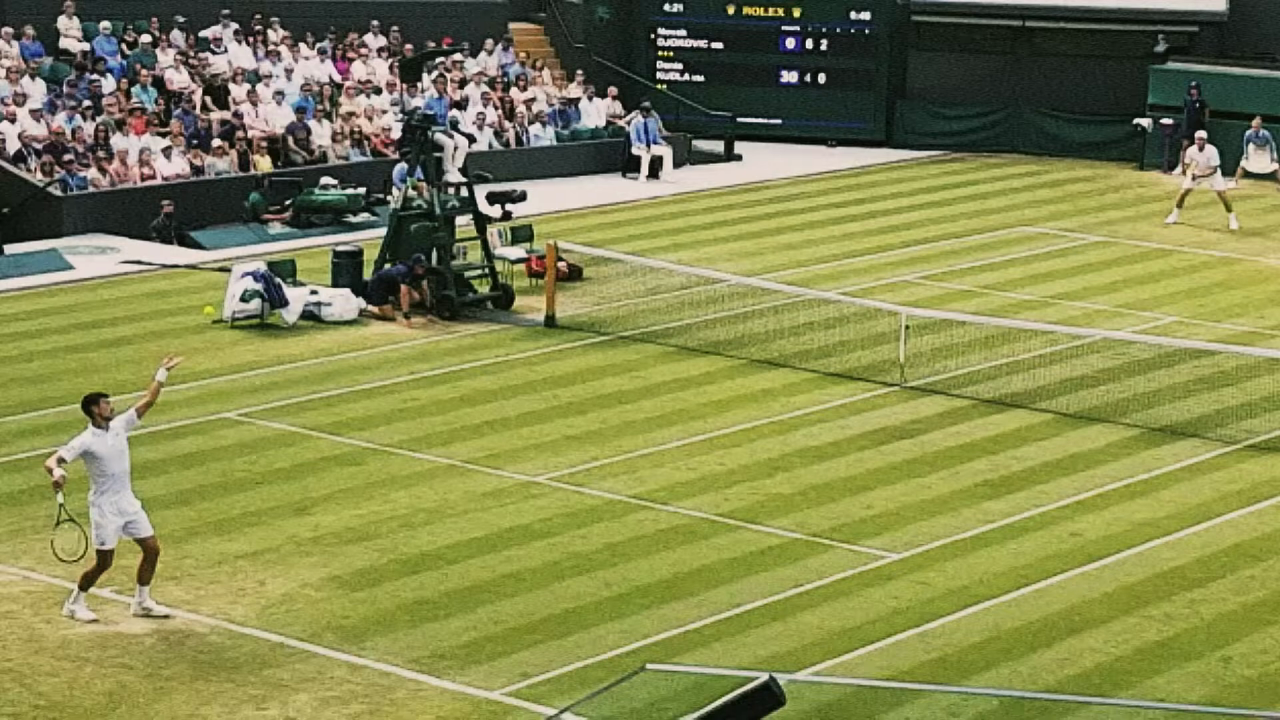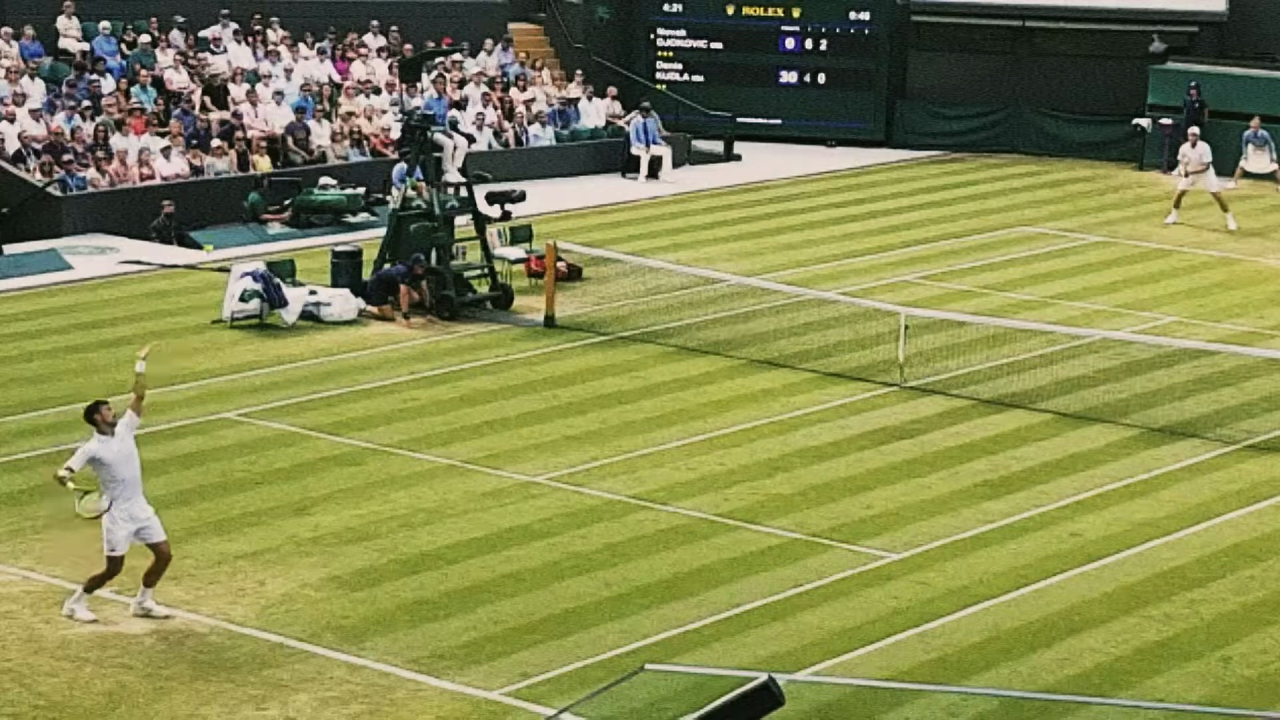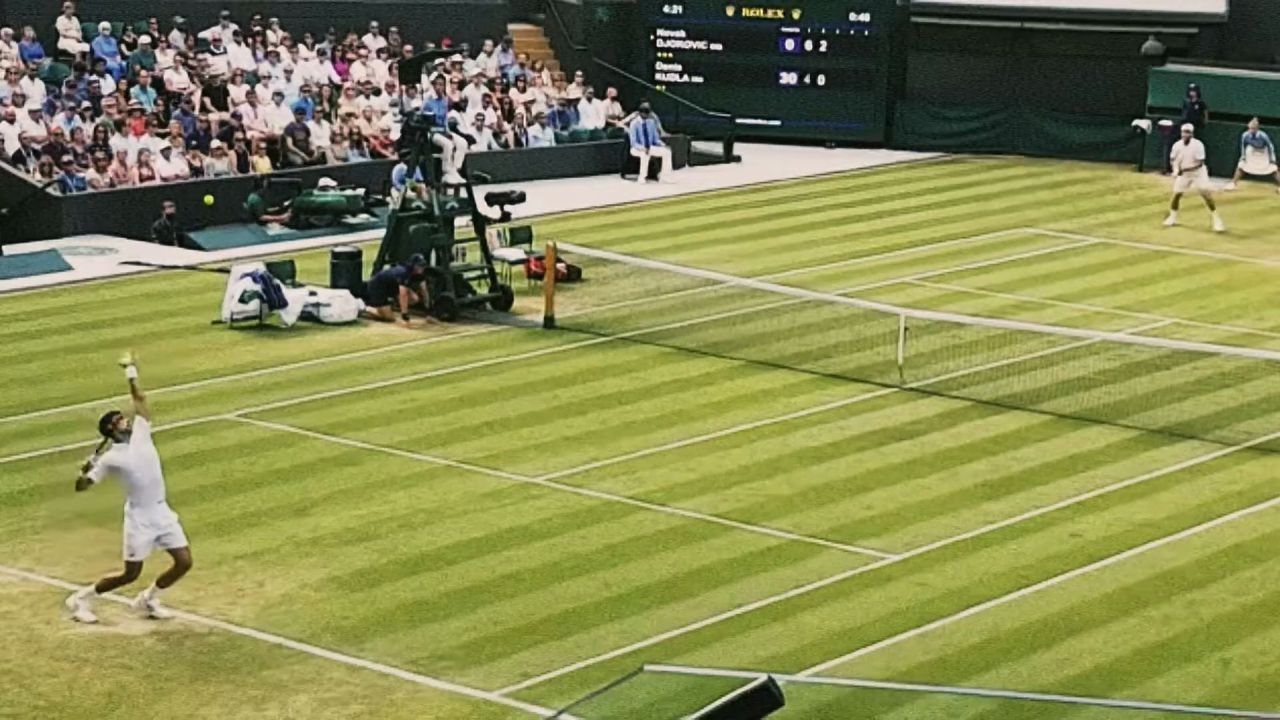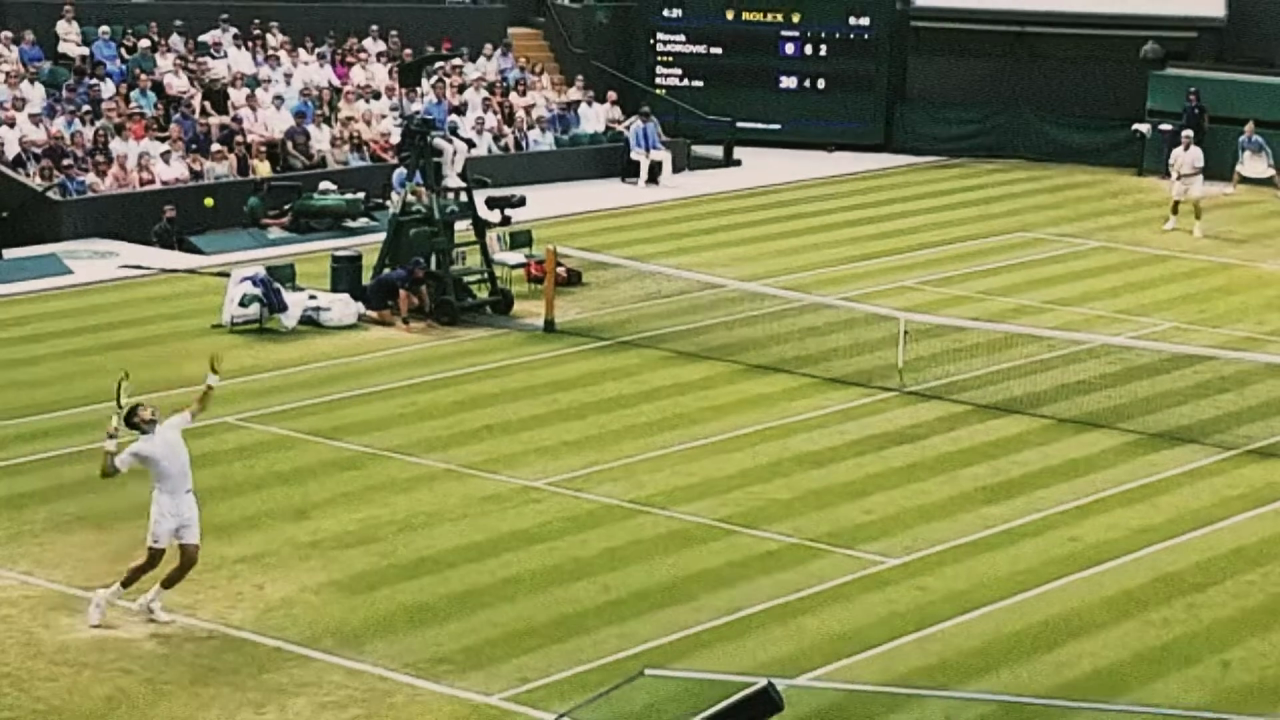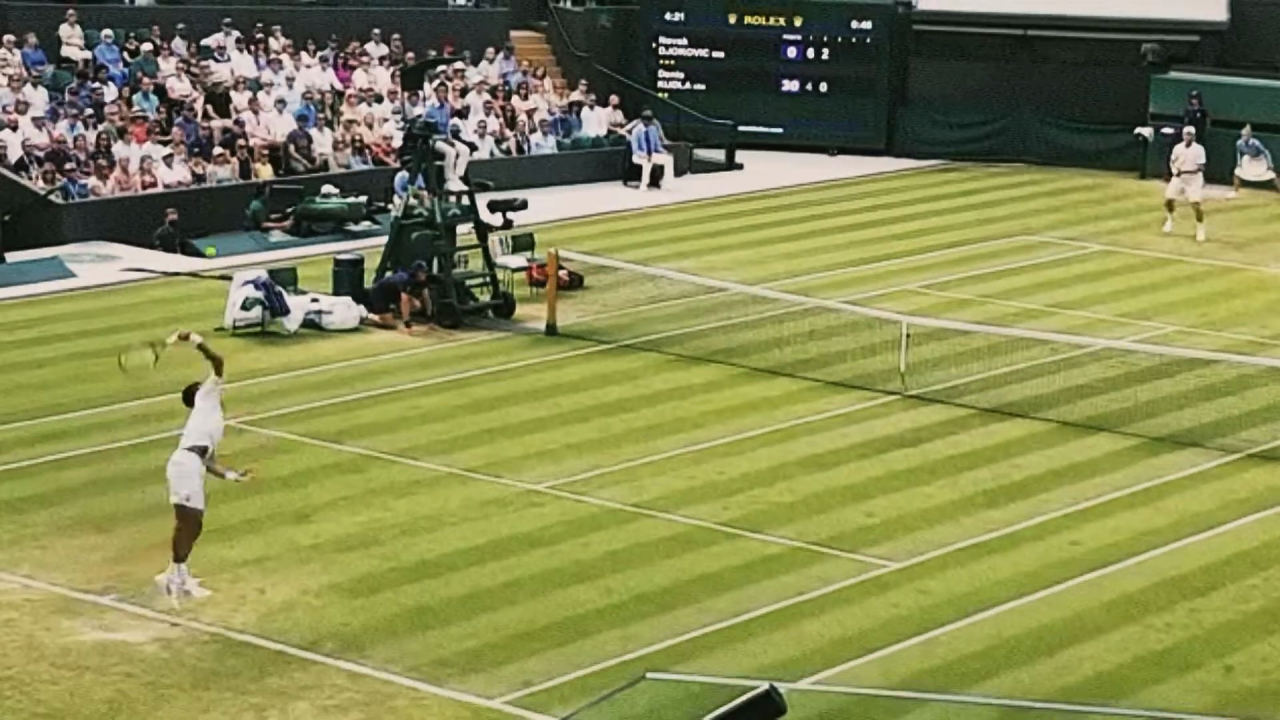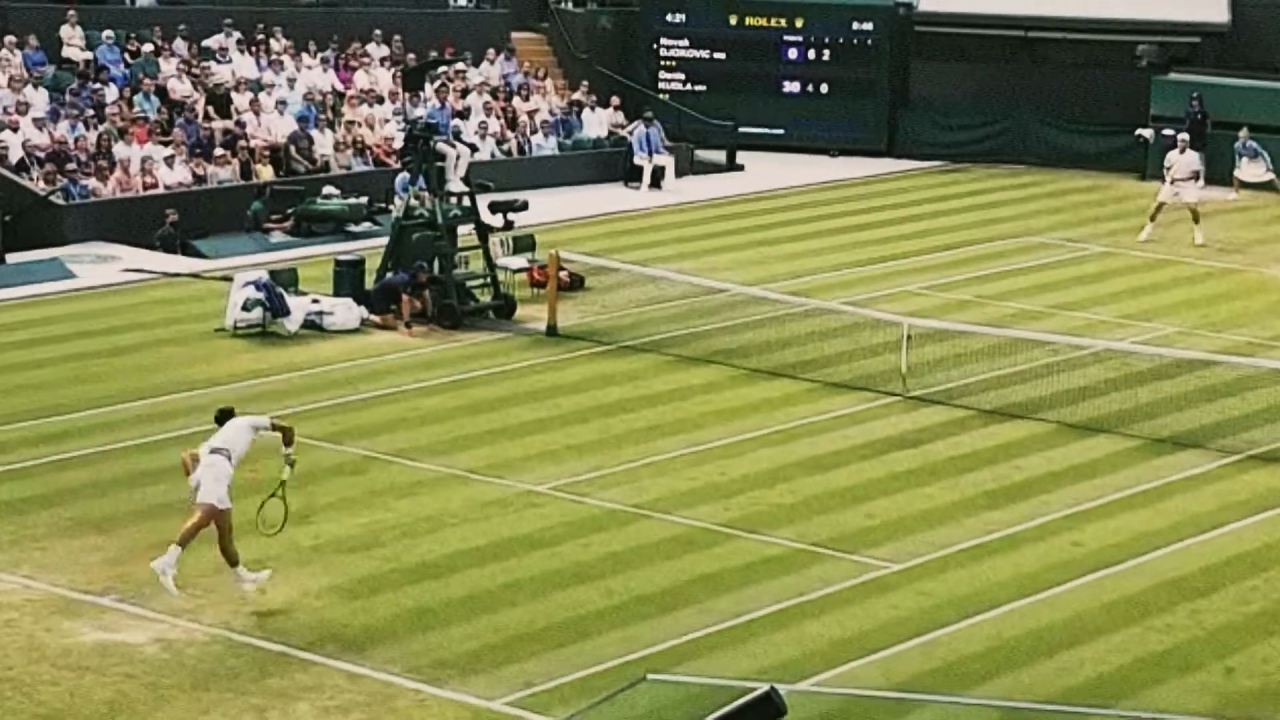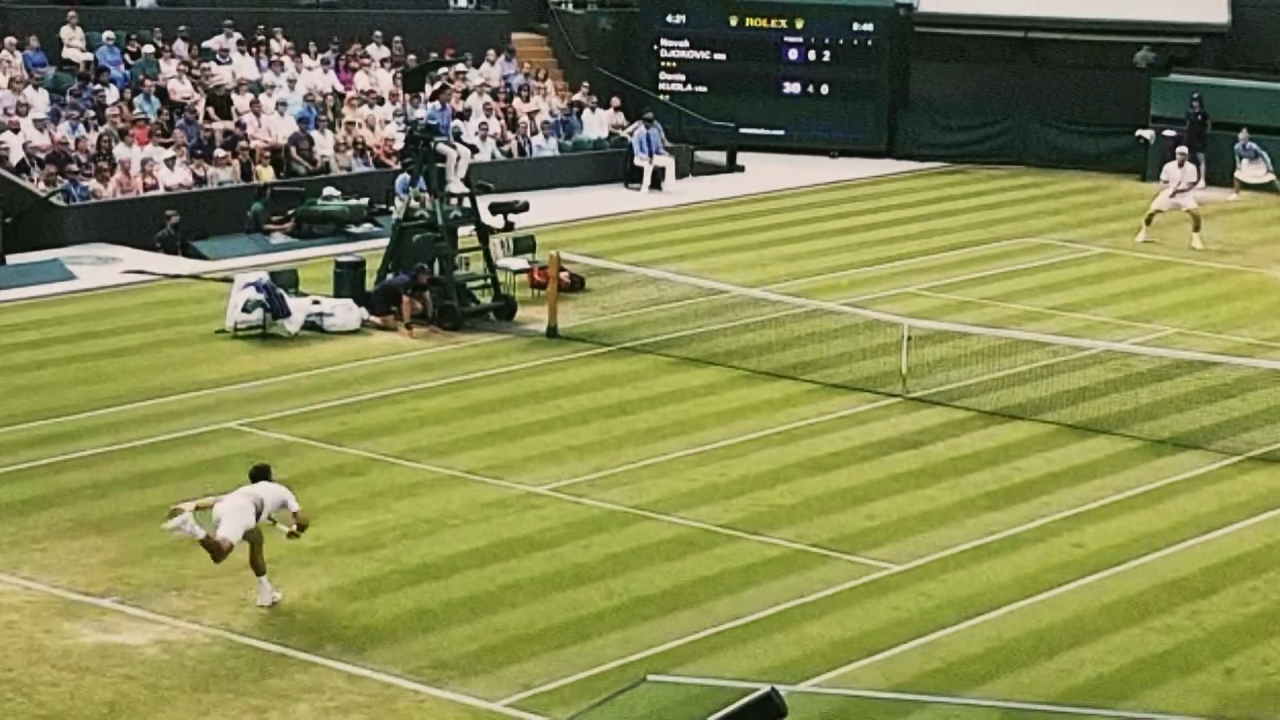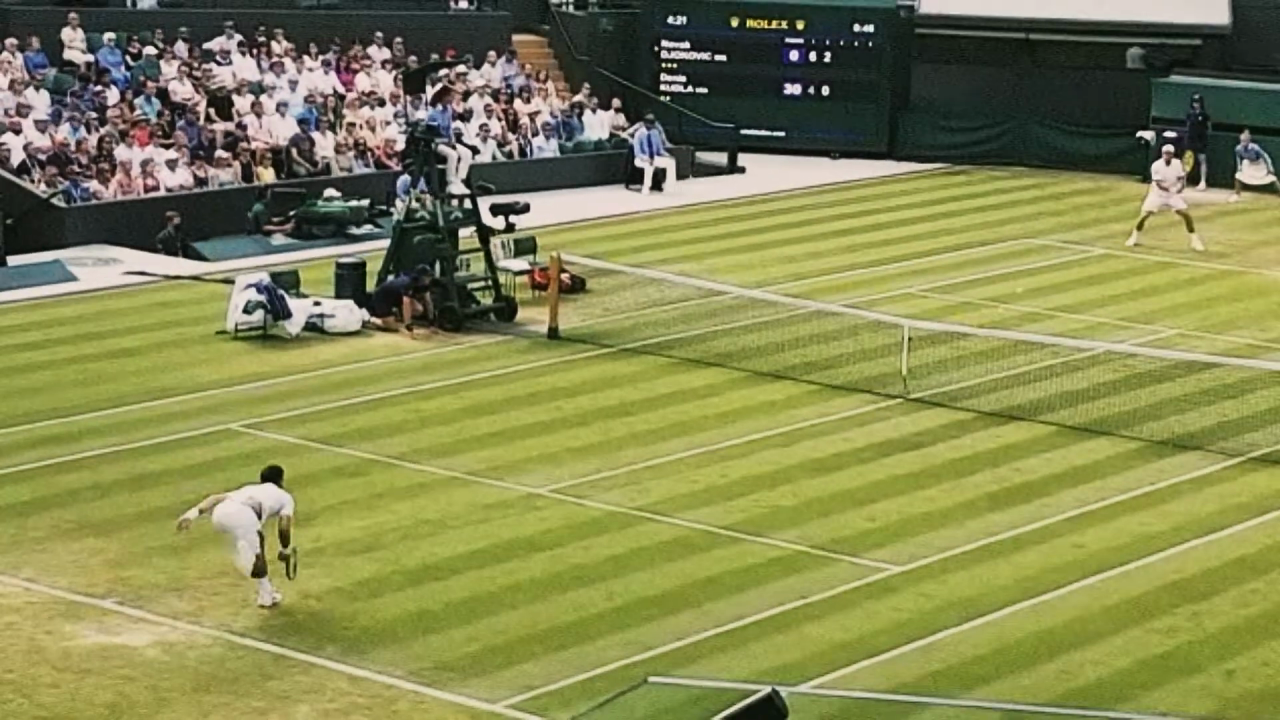
dt=0.2s
person 1, frame 1
left shoulder: (119, 426)
right shoulder: (84, 441)
left elbow: (148, 401)
right elbow: (51, 461)
left wrist: (163, 372)
right wrist: (57, 474)
left hip: (128, 502)
right hip: (104, 508)
left knee: (152, 549)
right knee: (104, 562)
left ankle: (142, 602)
right ankle: (74, 603)
person 1, frame 2
left shoulder: (124, 430)
right shoulder: (91, 449)
left elbow: (138, 397)
right elbow: (61, 473)
left wrist: (140, 364)
right wrist: (65, 476)
left hip: (141, 508)
right hip: (117, 513)
left knee: (164, 555)
right knee: (113, 569)
left ankle: (142, 602)
right ankle: (75, 603)
person 1, frame 3
left shoulder: (141, 435)
right shoulder: (110, 458)
left elbow: (140, 400)
right elbow: (80, 487)
left wrist: (130, 369)
right wrist: (85, 472)
left hip: (163, 513)
right hip: (139, 518)
left knee: (184, 562)
right knee: (131, 574)
left ankle: (148, 599)
right ankle: (80, 599)
person 1, frame 4
left shoulder: (171, 427)
right shoulder: (139, 449)
left elbow: (198, 406)
right elbow: (107, 473)
left wrist: (213, 376)
right wrist: (110, 446)
left hip: (187, 504)
right hip: (165, 507)
left knee: (190, 560)
right knee: (152, 561)
left ankle: (150, 602)
right ankle: (105, 597)
person 1, frame 5
left shoulder: (211, 415)
right shoulder: (207, 399)
right elbow: (217, 363)
left wrist: (233, 475)
right wrist: (196, 340)
left hip: (194, 465)
right hip: (187, 466)
left knee: (193, 527)
right knee: (185, 522)
left ankle: (176, 577)
right ankle: (177, 578)
person 1, frame 6
left shoulder: (216, 439)
right shoulder: (244, 421)
left elbow: (187, 455)
right elbow: (285, 428)
left wrist: (193, 480)
right wrist: (288, 452)
left hip: (203, 472)
right hip: (215, 468)
left knee: (225, 531)
right knee: (203, 517)
left ankle: (242, 576)
right ankle: (167, 563)
person 1, frame 7
left shoulder: (246, 490)
right shoulder: (283, 492)
left elbow: (212, 500)
right elbow: (303, 522)
left wrist: (189, 506)
right wrist: (295, 529)
left hip: (222, 509)
right hip: (241, 511)
left knee: (256, 538)
right knee: (218, 553)
left ankle: (265, 592)
right ankle: (191, 528)
person 1, frame 8
left shoulder: (249, 489)
right shoulder: (286, 497)
left elbow: (216, 498)
right elbow: (284, 528)
left wrist: (192, 514)
right wrist: (285, 550)
left hip: (221, 513)
right hip: (243, 516)
left knee: (257, 538)
left ankle: (265, 593)
